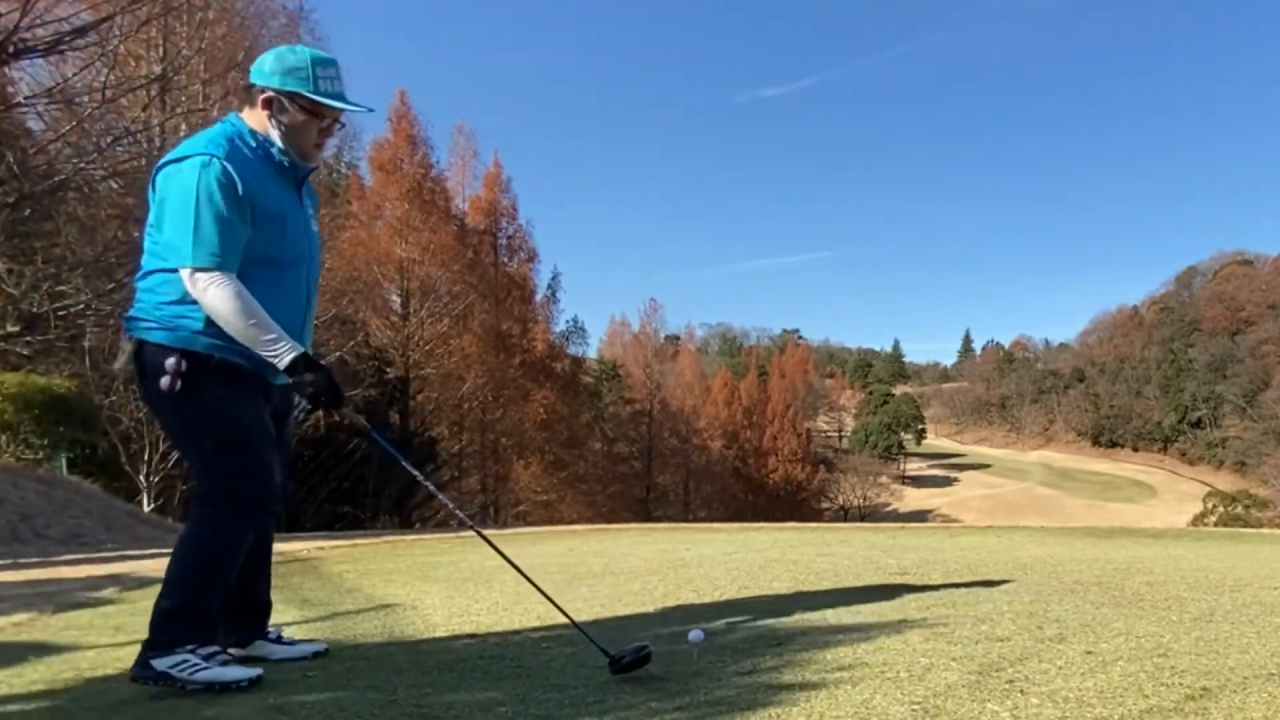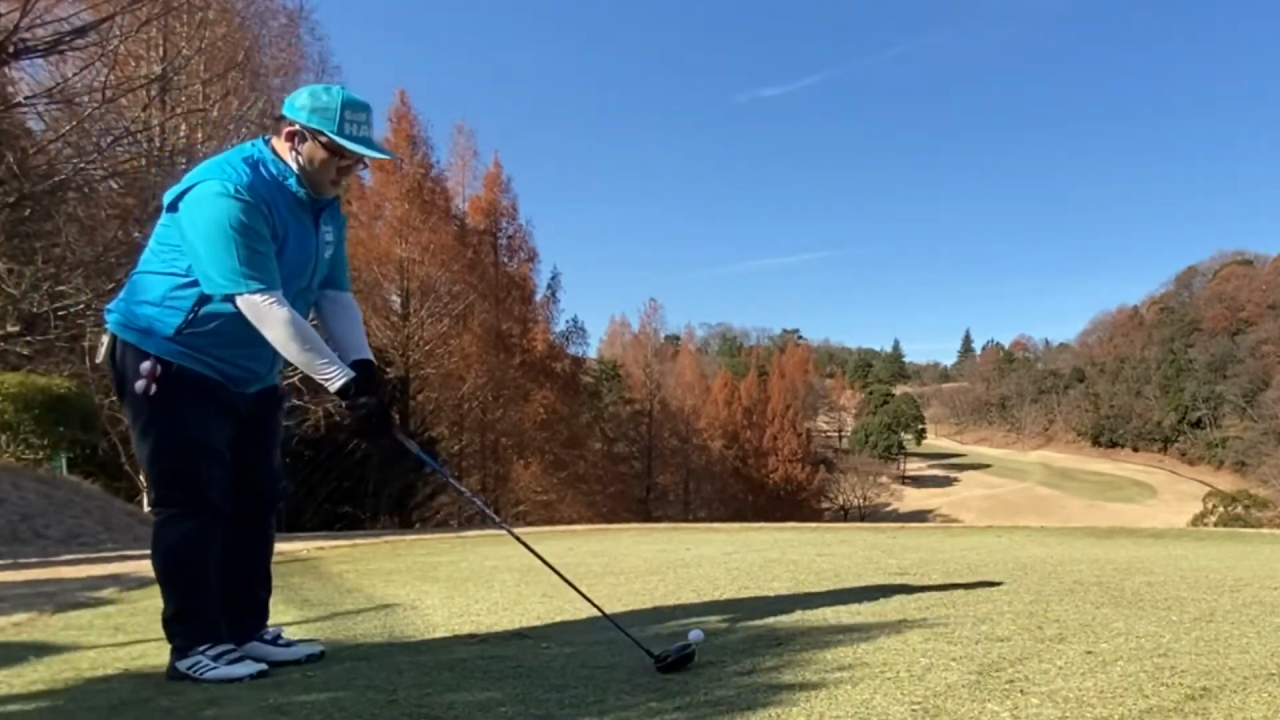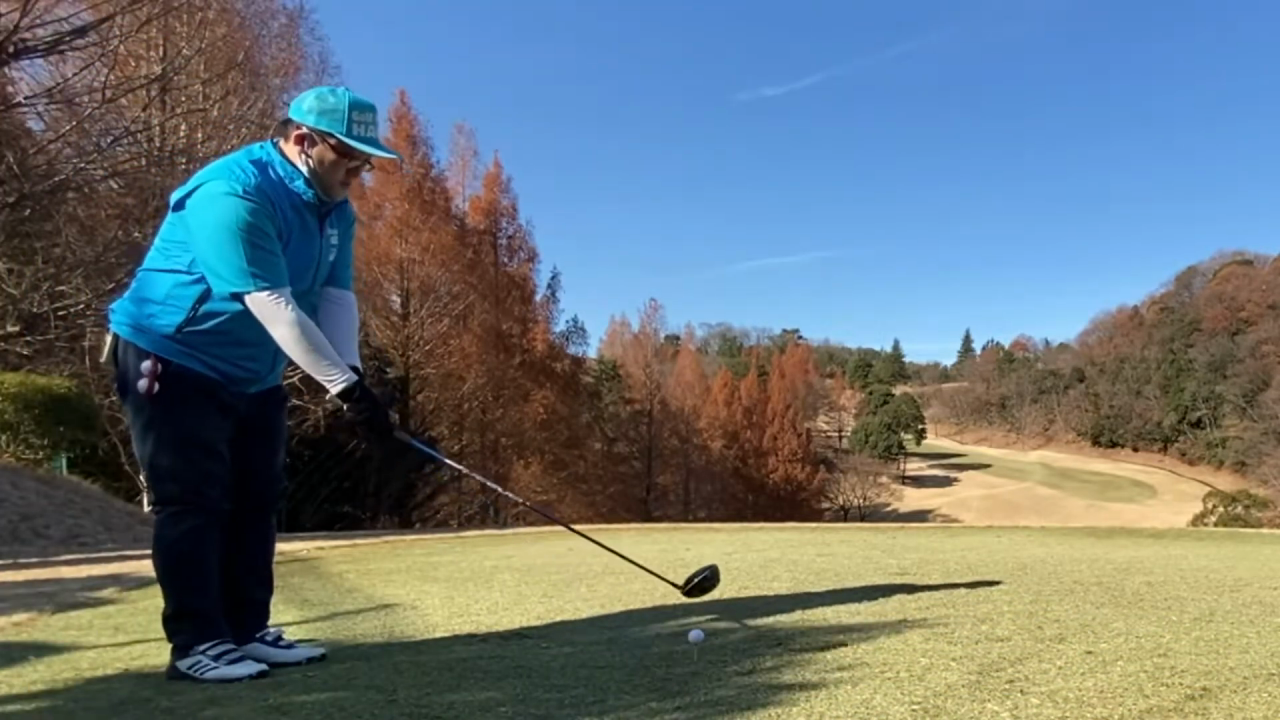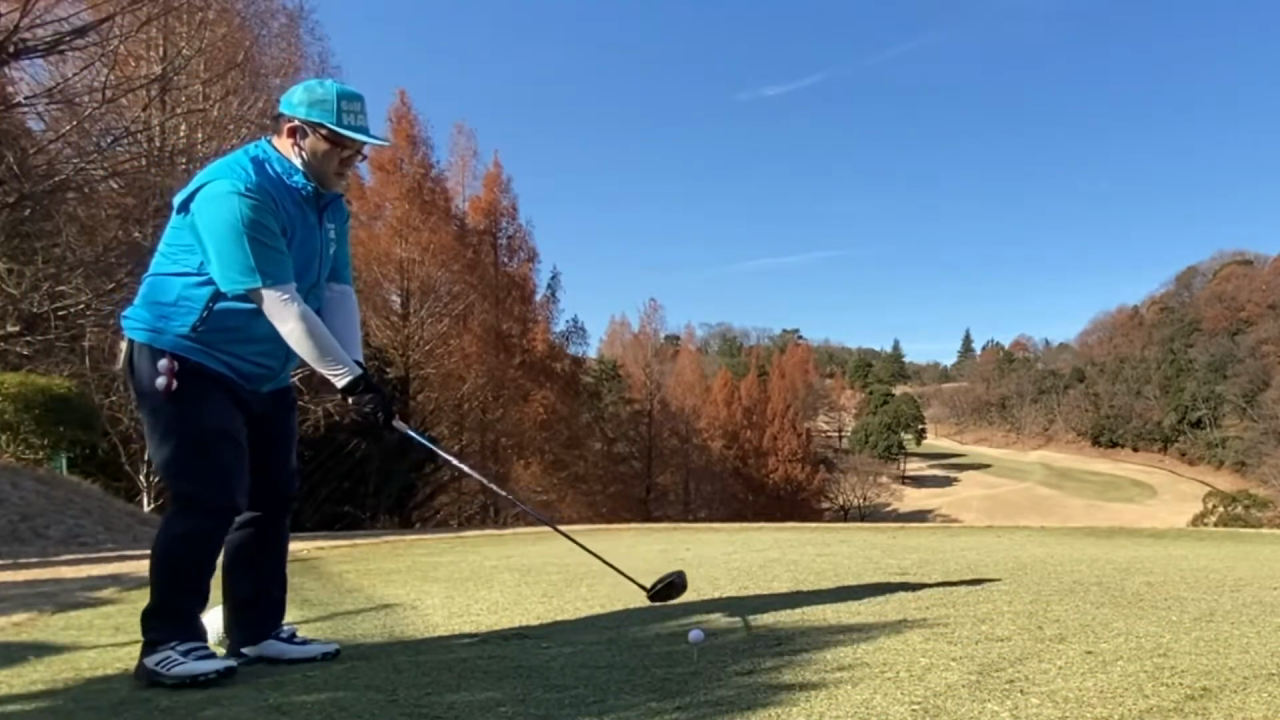
dt=0.7s
person 1, frame 1
left shoulder: (285, 174)
right shoulder: (211, 165)
right elbow: (207, 279)
left wrist: (299, 363)
right wrist: (294, 357)
left hip: (254, 368)
right hip: (194, 360)
left knee: (255, 495)
right knee: (235, 496)
left ankle: (242, 629)
right ankle: (173, 644)
person 1, frame 2
left shoulder: (325, 207)
right shoulder: (228, 192)
left elbow: (334, 294)
right elbow: (265, 306)
left wrist: (363, 366)
right wrist: (343, 383)
left hip: (248, 375)
right hip: (170, 363)
left knee: (255, 500)
right knee: (193, 503)
left ankle: (244, 630)
right ankle: (195, 644)
person 1, frame 3
left shoulder: (334, 209)
right shoulder: (234, 193)
left elbow: (336, 297)
right elbow: (274, 307)
left wrist: (353, 376)
right wrist: (345, 387)
left hip: (250, 376)
right hip: (170, 362)
left knee: (254, 501)
right knee: (193, 503)
left ankle: (244, 631)
right ankle: (195, 643)
person 1, frame 4
left shoulder: (327, 203)
right shoulder: (236, 191)
left elbow: (336, 293)
right elbow: (280, 304)
left wrist: (356, 373)
right wrist: (350, 379)
left hip: (260, 375)
right hip: (183, 361)
left knee: (268, 499)
right knee: (206, 498)
left ankle: (255, 631)
right ankle: (168, 640)
